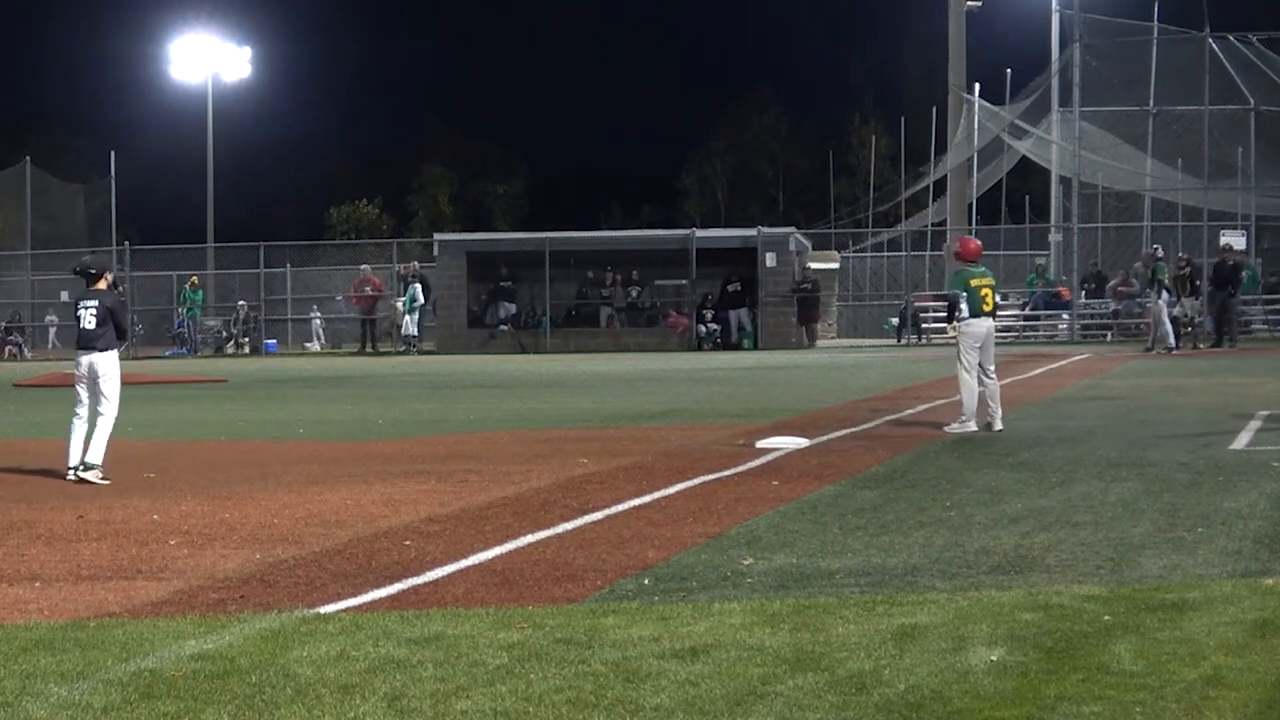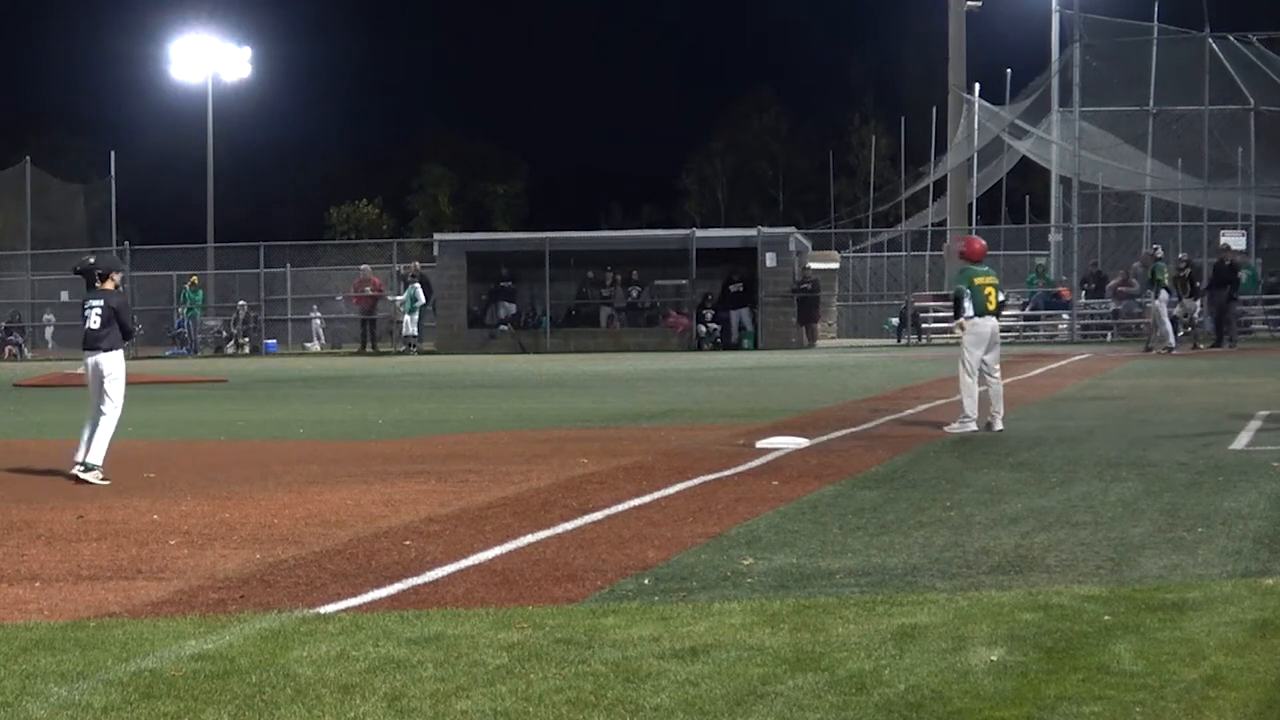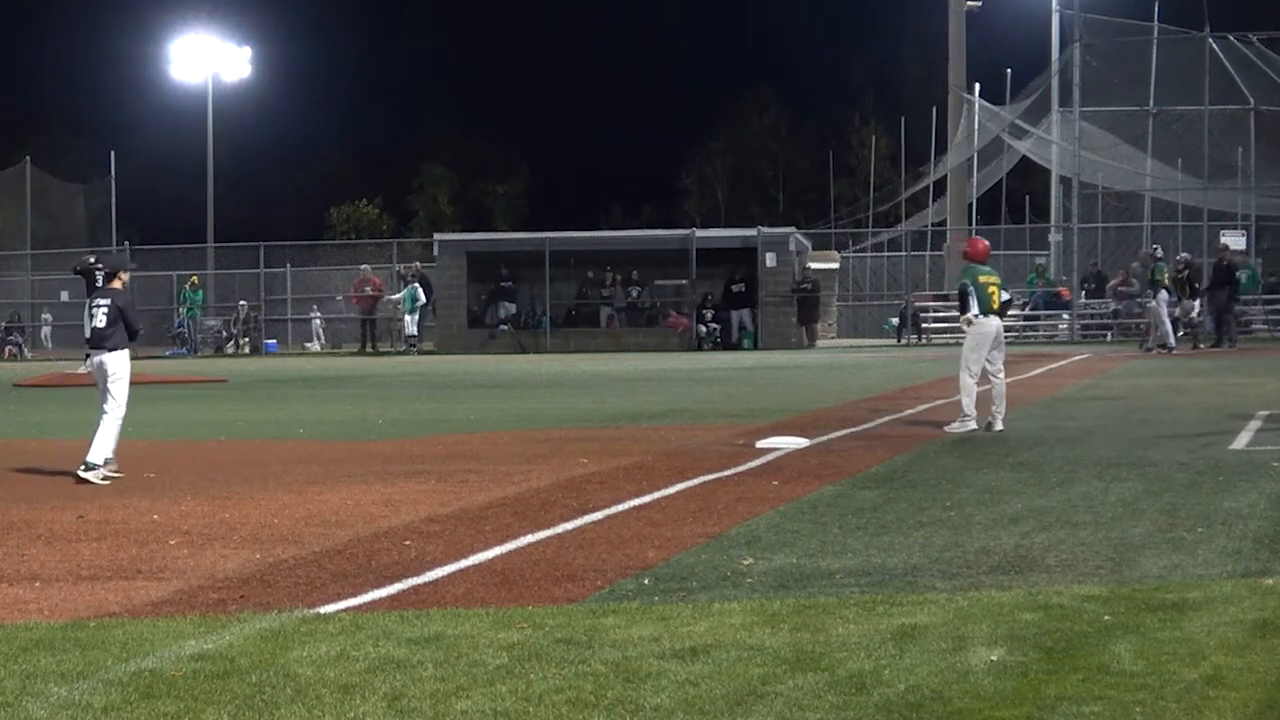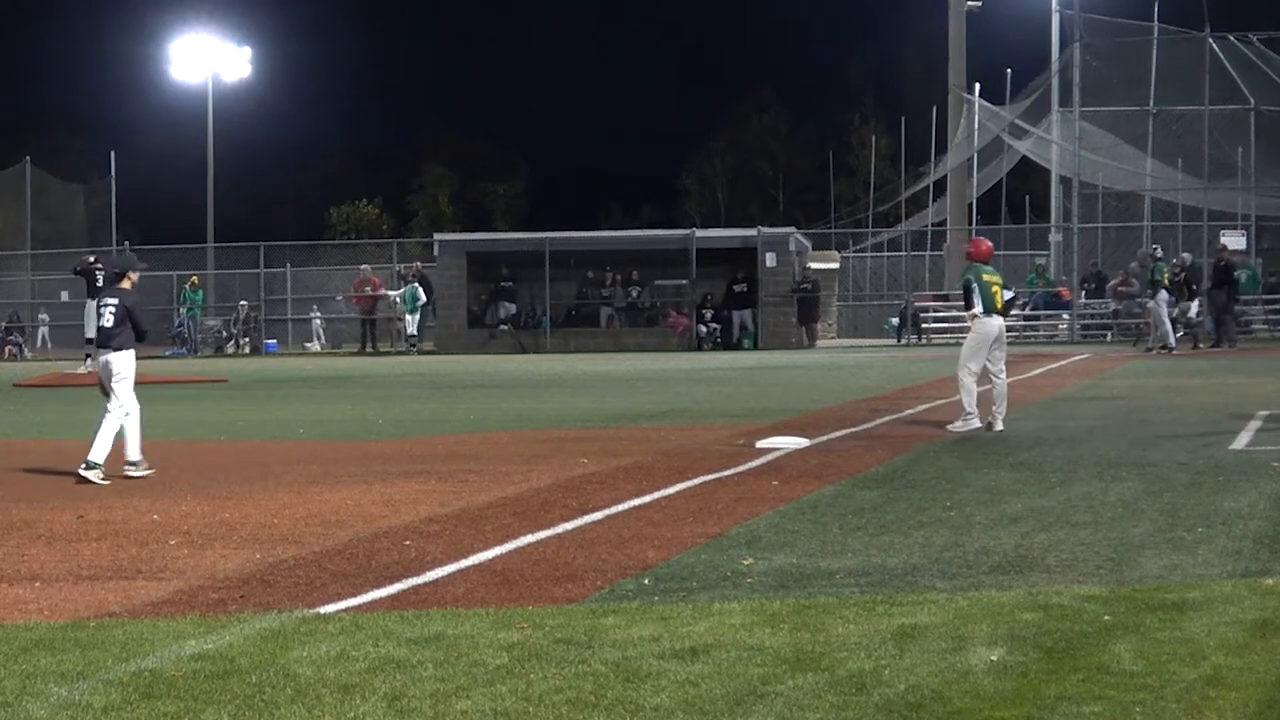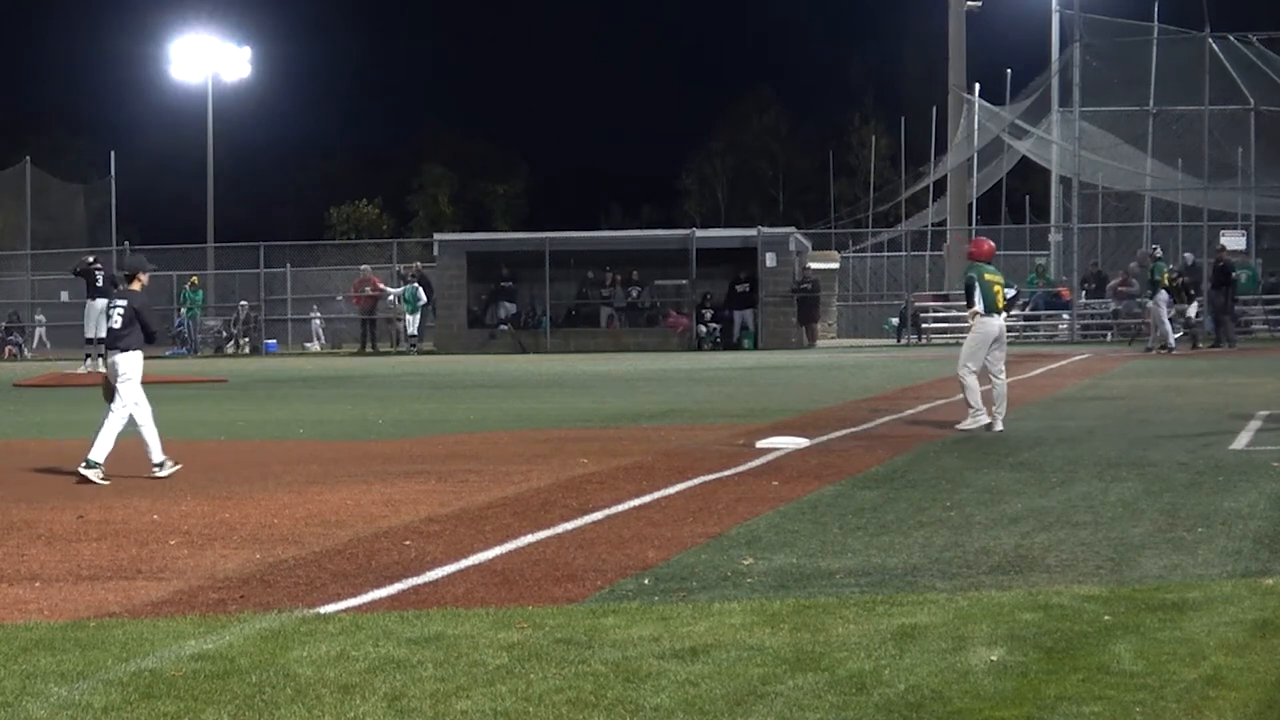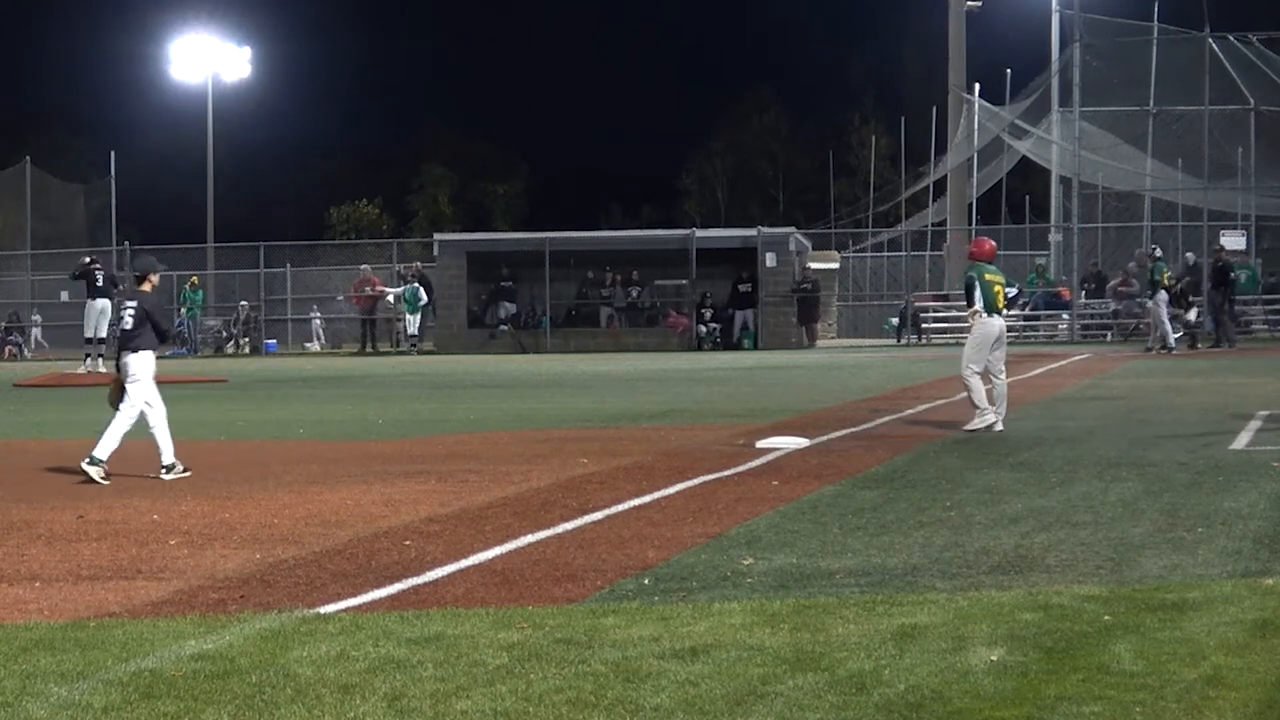
dt=0.1s
person 1, frame 1
left shoulder: (80, 300)
right shoulder: (111, 298)
left elbow: (83, 328)
right elbow: (124, 332)
left hip: (82, 357)
right hip: (105, 358)
left knee: (81, 414)
right knee: (107, 413)
left ankle: (73, 467)
right ankle: (91, 466)
person 1, frame 2
left shoulder: (88, 299)
right shoulder: (116, 298)
left elbow: (91, 325)
right elbow: (129, 332)
left hip: (90, 357)
right hip: (111, 357)
left knee: (96, 412)
right knee: (110, 413)
left ankle: (80, 462)
right ankle: (91, 466)
person 1, frame 3
left shoulder: (95, 298)
right shoulder: (122, 298)
left elbow: (99, 328)
right elbow: (135, 332)
left hip: (95, 356)
right hip: (116, 357)
left knee: (110, 411)
right knee: (112, 413)
left ankle: (105, 461)
right ankle: (92, 465)
person 1, frame 4
left shoulder: (104, 297)
right shoulder: (130, 298)
left elbow: (104, 330)
right elbow: (141, 333)
left hip: (103, 356)
right hip: (122, 356)
left knee: (130, 409)
right knee: (115, 412)
left ankle: (134, 462)
right ankle: (92, 465)
person 1, frame 5
left shoulder: (115, 299)
right shoulder: (139, 300)
left elbow: (115, 332)
right elbow: (151, 335)
left wrist: (109, 373)
right wrist: (142, 339)
left hip: (113, 356)
right hip: (130, 358)
left knee: (143, 410)
right knee: (118, 413)
left ankle: (158, 462)
right ankle: (92, 463)
person 1, frame 6
left shoulder: (127, 301)
right shoulder: (150, 300)
left elbow: (123, 337)
right elbow: (165, 333)
left wrist: (119, 371)
right wrist: (156, 340)
left hip: (126, 360)
right hip: (142, 359)
left knee: (157, 411)
right knee: (127, 414)
left ankle: (169, 464)
right ankle: (96, 460)
person 2, frame 1
left shoulder: (961, 274)
right shoulder: (988, 274)
left elbow: (954, 299)
right elbow: (995, 303)
left wrist: (951, 321)
left hip: (970, 326)
right hip: (988, 324)
left knee: (967, 375)
right knee: (989, 373)
left ankle: (968, 421)
right ankle: (996, 419)
person 2, frame 2
left shoulder: (966, 272)
right shoulder: (992, 274)
left elbow: (959, 295)
right elbow: (1002, 300)
left wrist: (958, 318)
left hip: (975, 325)
right hip: (992, 324)
left knee: (968, 374)
right knee: (993, 373)
left ankle: (968, 420)
right ankle: (996, 419)
person 2, frame 3
left shoulder: (970, 271)
right shoulder: (994, 274)
left elbow: (964, 290)
right elbow: (1007, 299)
left wrist: (964, 314)
left hip: (980, 324)
right hip: (996, 324)
left knee: (969, 373)
right knee: (997, 373)
left ankle: (968, 419)
right ankle: (997, 419)
person 2, frame 4
left shoulder: (973, 269)
right shoulder: (995, 274)
left elbow: (968, 284)
right elbow: (1011, 295)
left wrist: (969, 308)
left hip: (983, 324)
right hip: (998, 324)
left knee: (966, 370)
right knee: (998, 373)
left ankle: (969, 417)
right ankle: (997, 419)
person 2, frame 5
left shoulder: (975, 269)
right shoulder: (998, 274)
left elbow: (970, 282)
right elbow: (1013, 293)
left wrist: (971, 307)
right wrist: (1003, 311)
left hip: (983, 323)
right hip: (999, 324)
left knee: (966, 369)
right knee: (998, 373)
left ankle: (978, 413)
right ankle: (997, 419)
person 2, frame 6
left shoulder: (976, 268)
right shoulder: (998, 273)
left elbow: (970, 281)
left wrist: (970, 306)
right wrist: (1004, 308)
left hip: (983, 323)
right hip: (999, 323)
left knee: (970, 370)
right knee: (998, 373)
left ankle: (984, 413)
right ankle: (997, 419)
